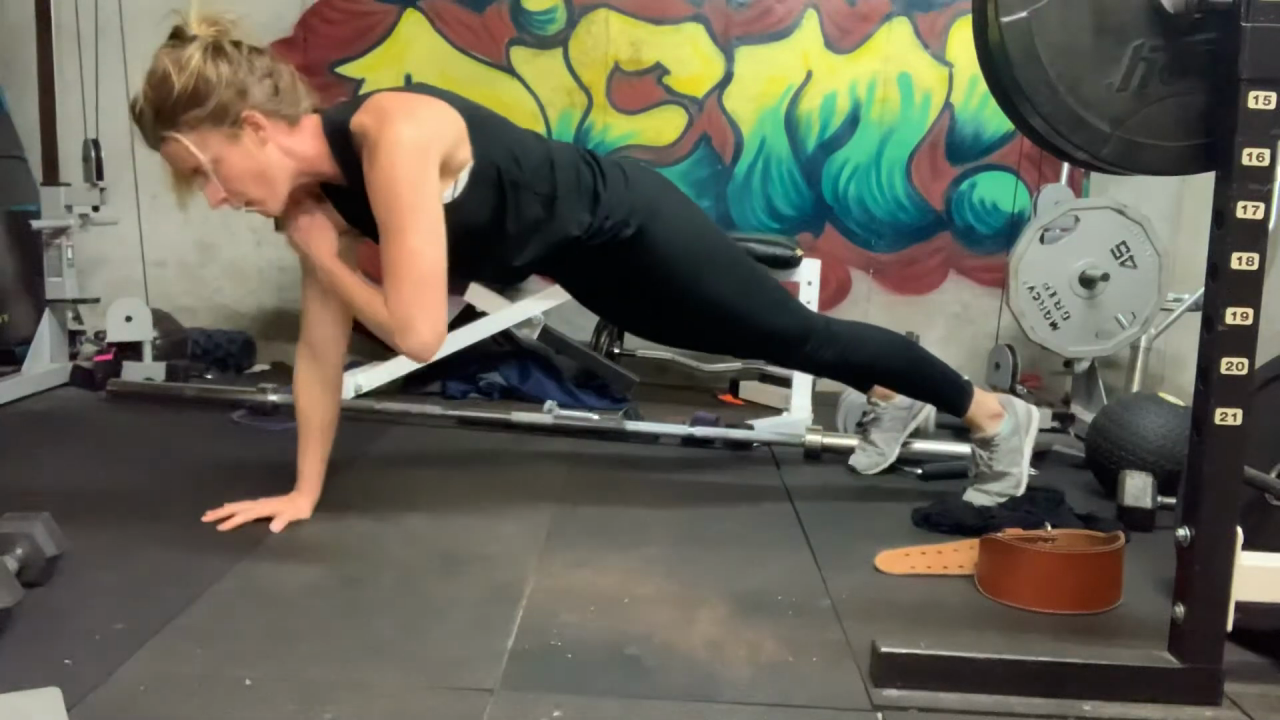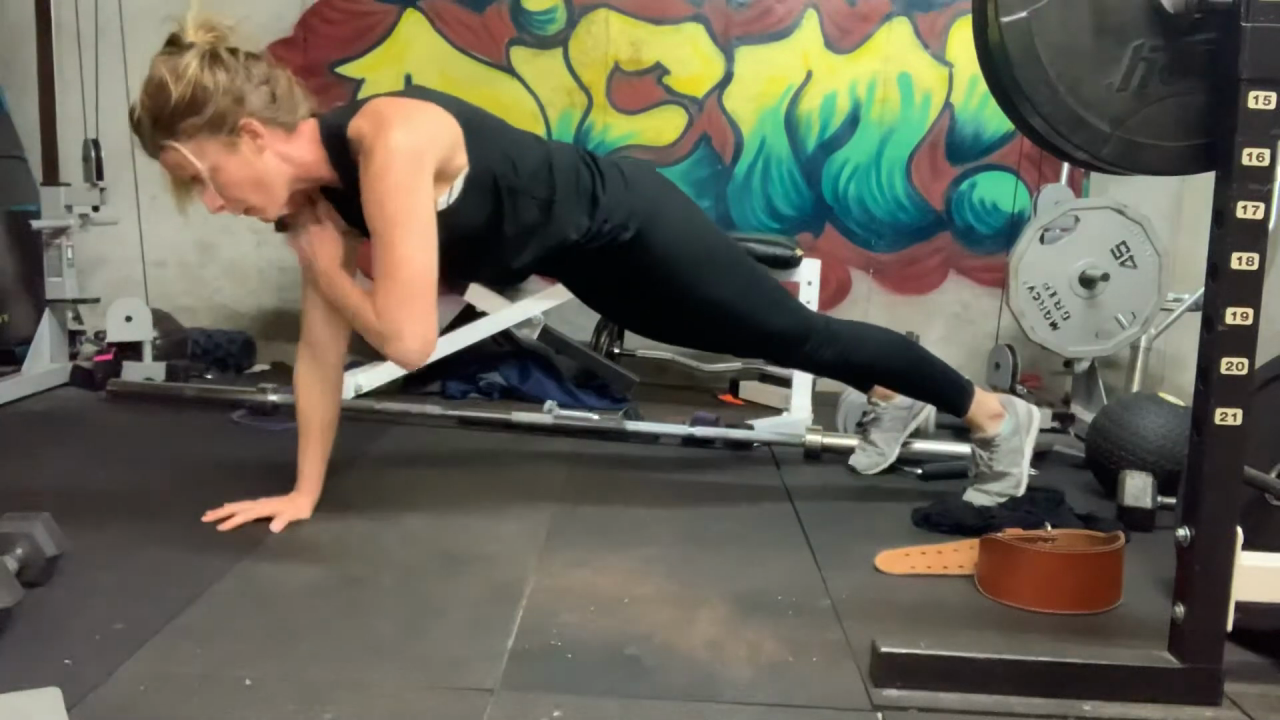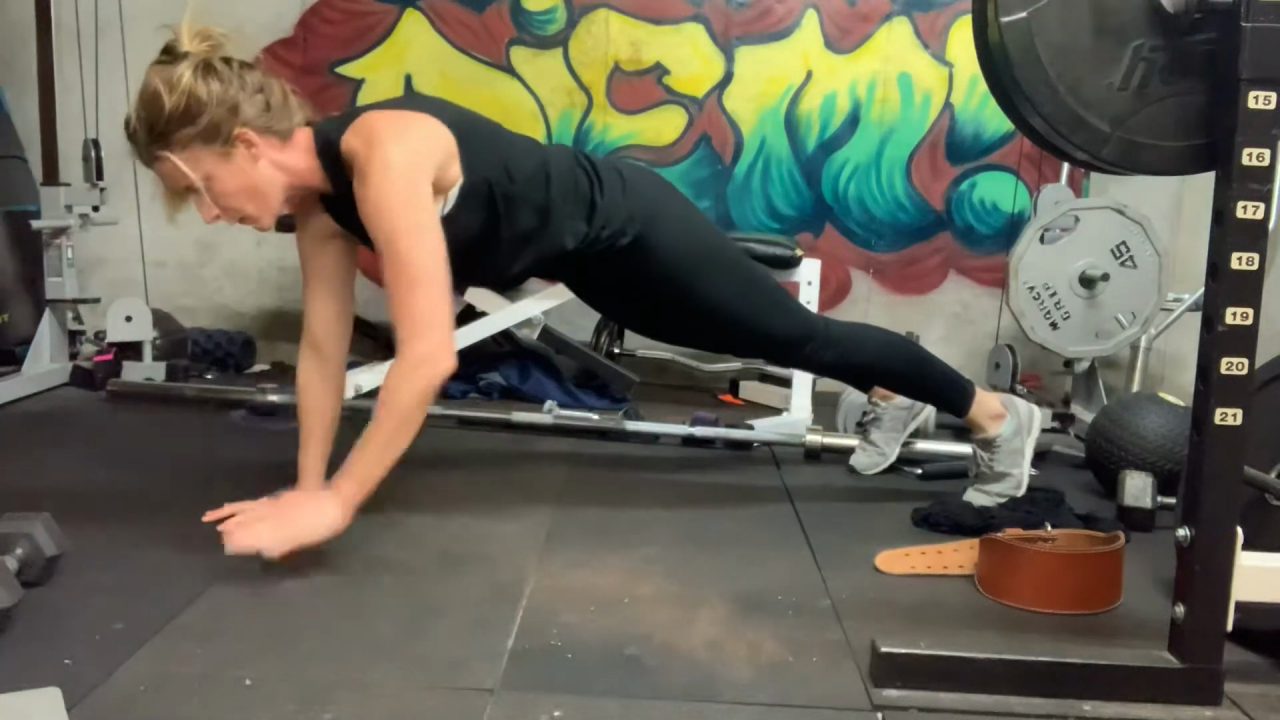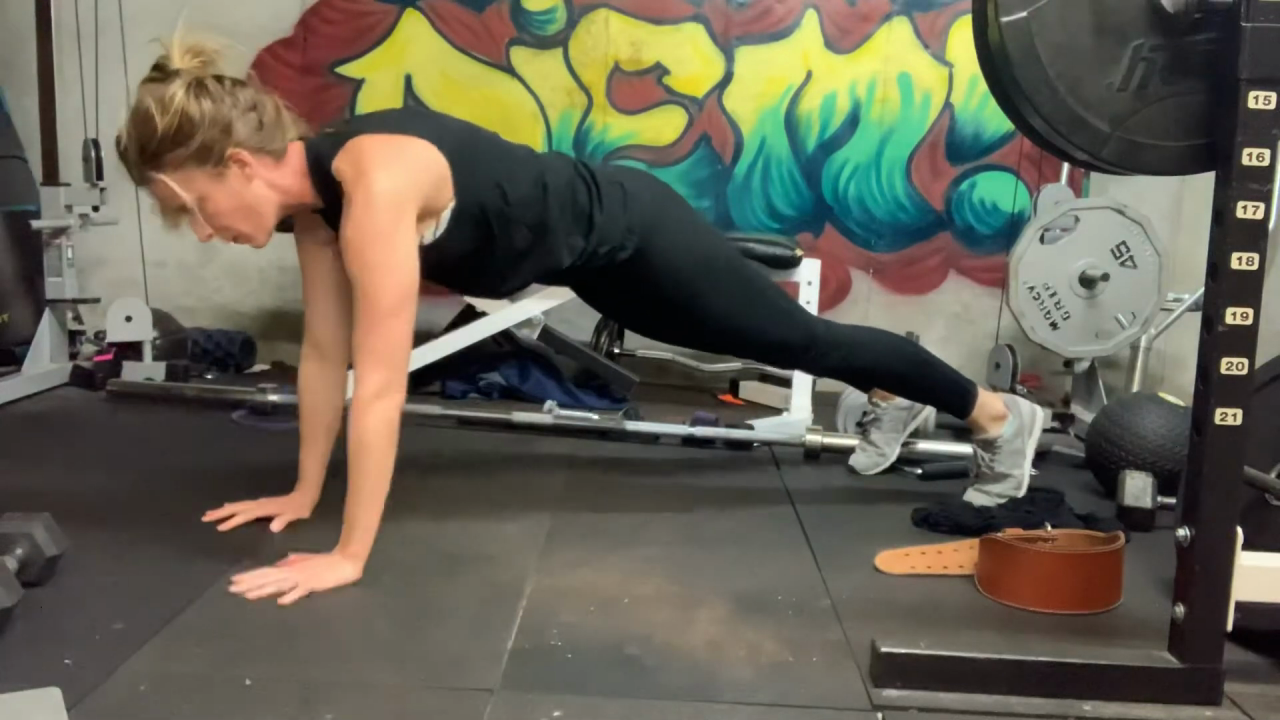
dt=0.2s
person 1, frame 1
left shoulder: (392, 134)
right shoulder: (313, 179)
left elbow: (418, 329)
right elbow: (321, 343)
left wrist: (322, 261)
right wrist: (304, 491)
left hip: (627, 221)
right hip: (578, 258)
left knee: (799, 336)
right knee: (754, 343)
left ankle: (996, 416)
right ankle: (888, 402)
person 1, frame 2
left shoulder: (389, 141)
right shoulder: (312, 183)
left elbow: (408, 337)
right elbow: (322, 344)
left wrist: (324, 267)
right wrist: (304, 491)
left hip: (626, 222)
right hip: (581, 258)
left knee: (796, 335)
right knee: (761, 342)
left ankle: (996, 416)
right ankle: (890, 402)
person 1, frame 3
left shoulder: (381, 156)
right shoulder: (313, 191)
left elbow: (427, 356)
right elbow: (323, 348)
left wrist: (336, 502)
right wrist: (305, 488)
left hip: (627, 225)
right hip: (583, 258)
left knee: (796, 334)
right knee: (771, 341)
left ankle: (997, 416)
right ankle: (891, 397)
person 1, frame 4
left shoulder: (374, 182)
right shoulder: (313, 195)
left elbow: (379, 388)
right elbow: (324, 352)
left wrist: (346, 557)
right wrist: (303, 494)
left hip: (630, 234)
right hip: (588, 259)
left knee: (799, 338)
right knee: (777, 344)
left ankle: (998, 417)
right ankle: (891, 400)
